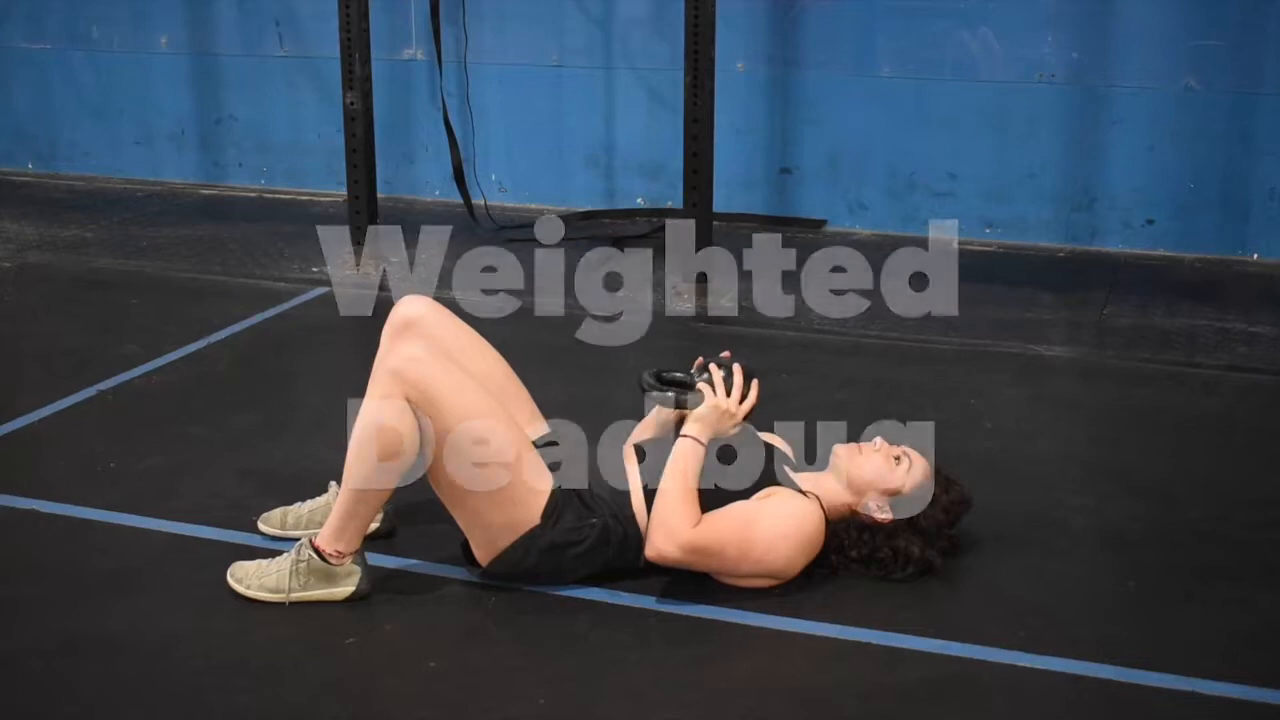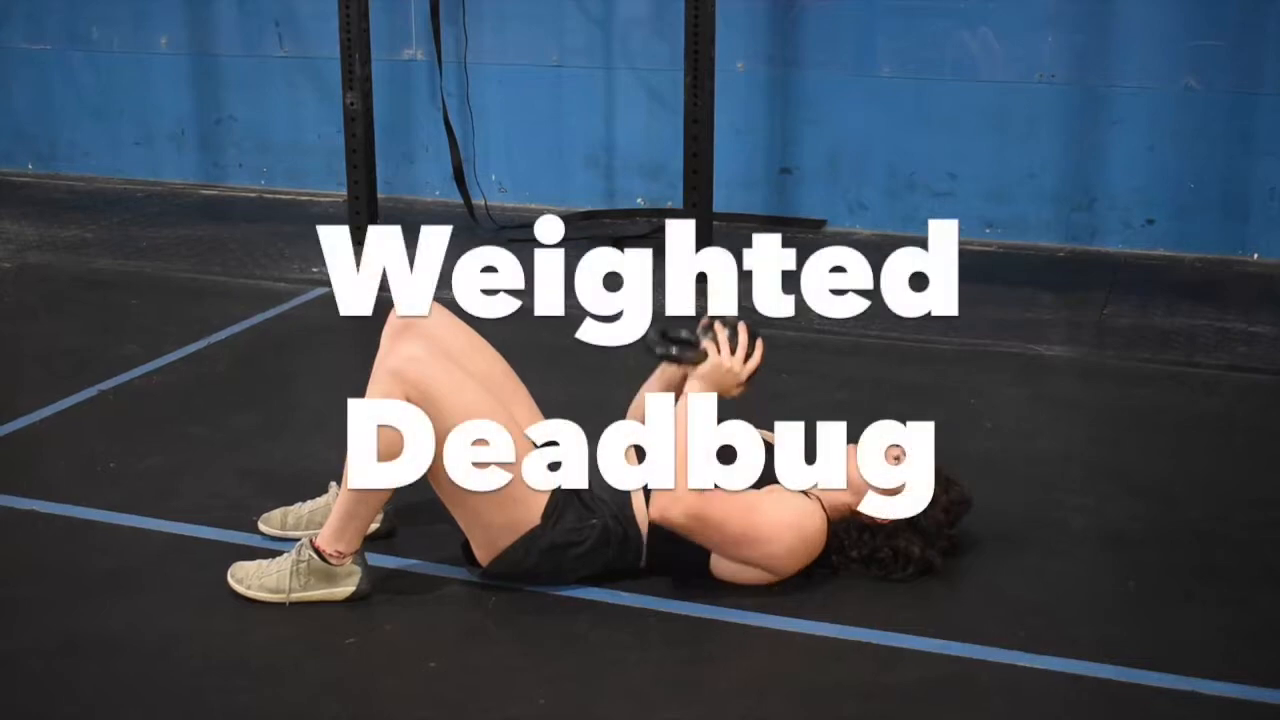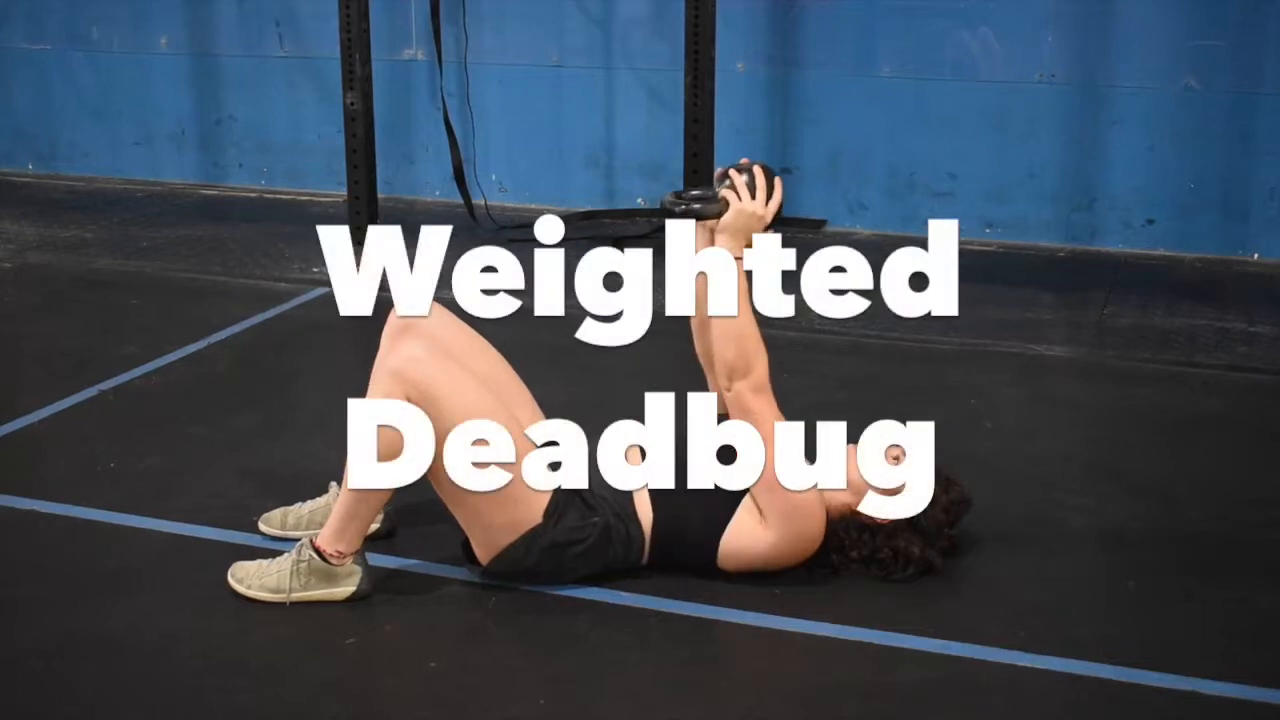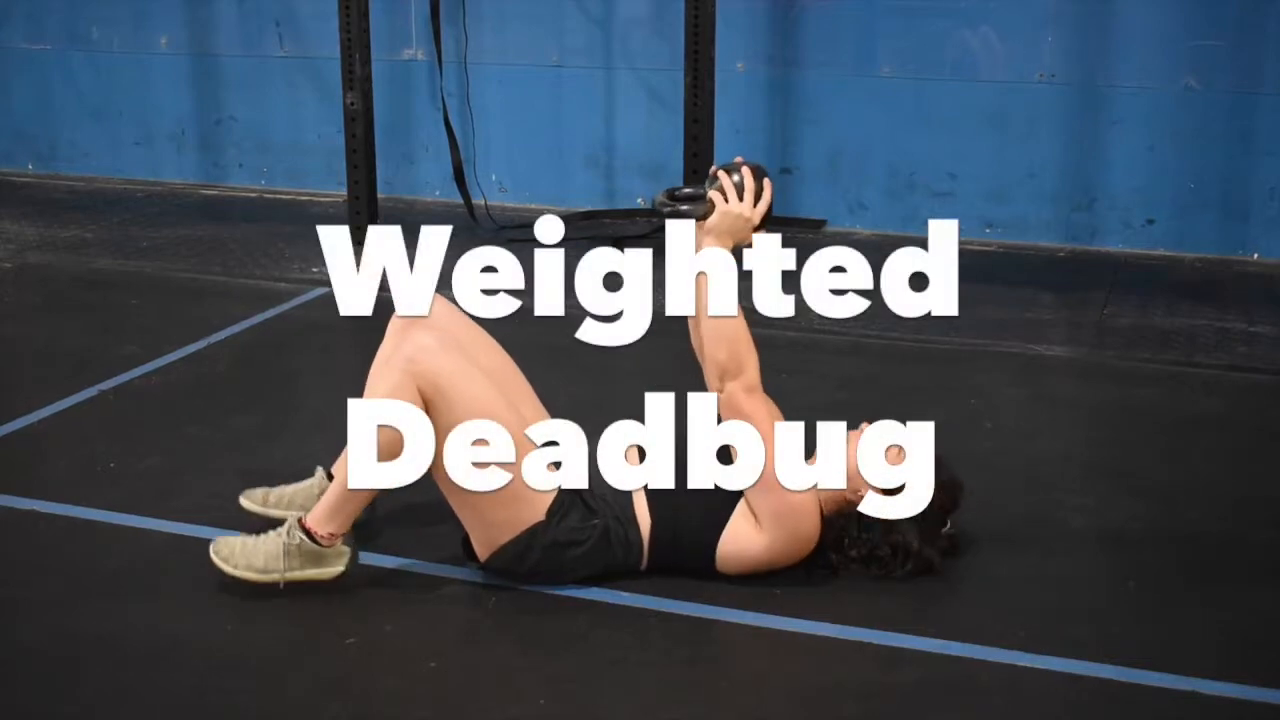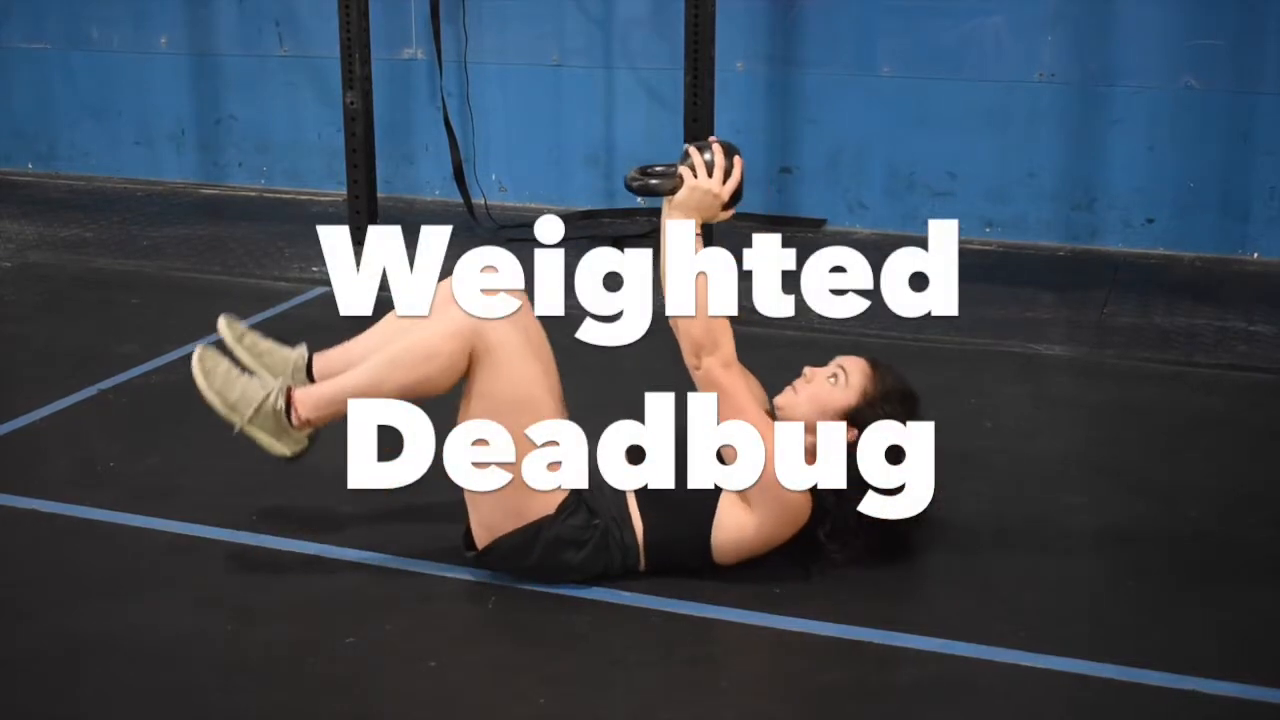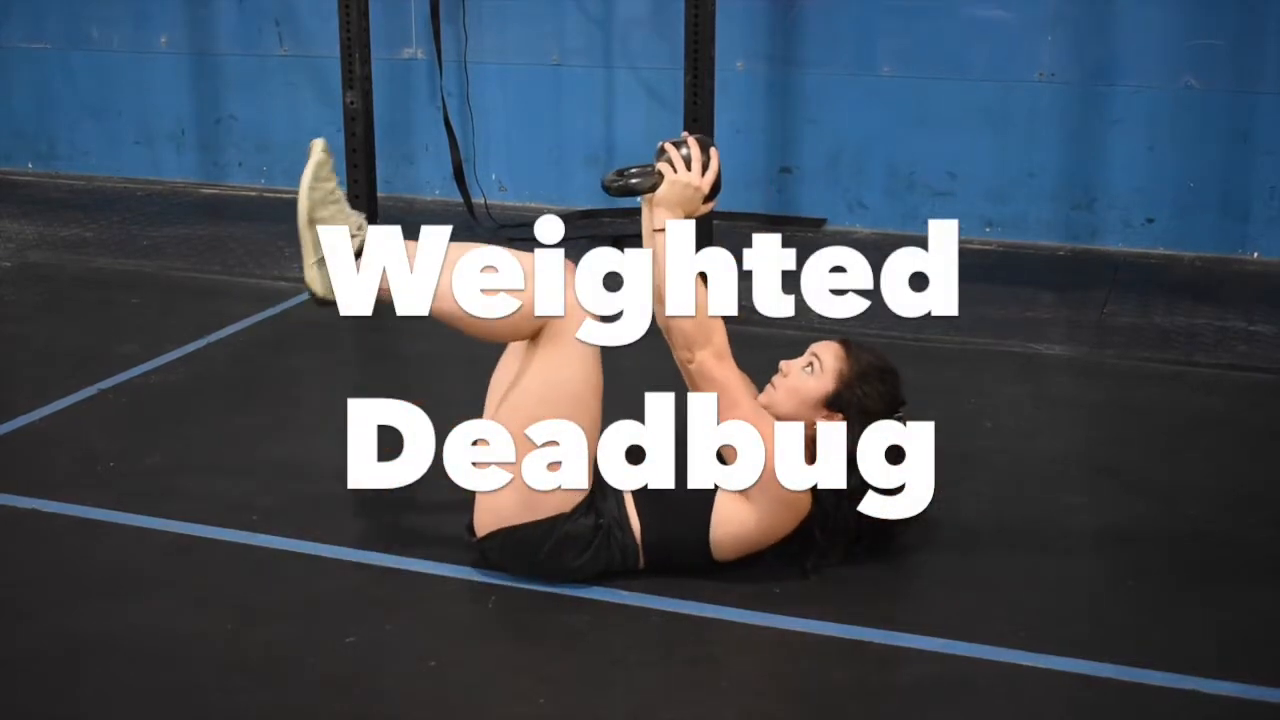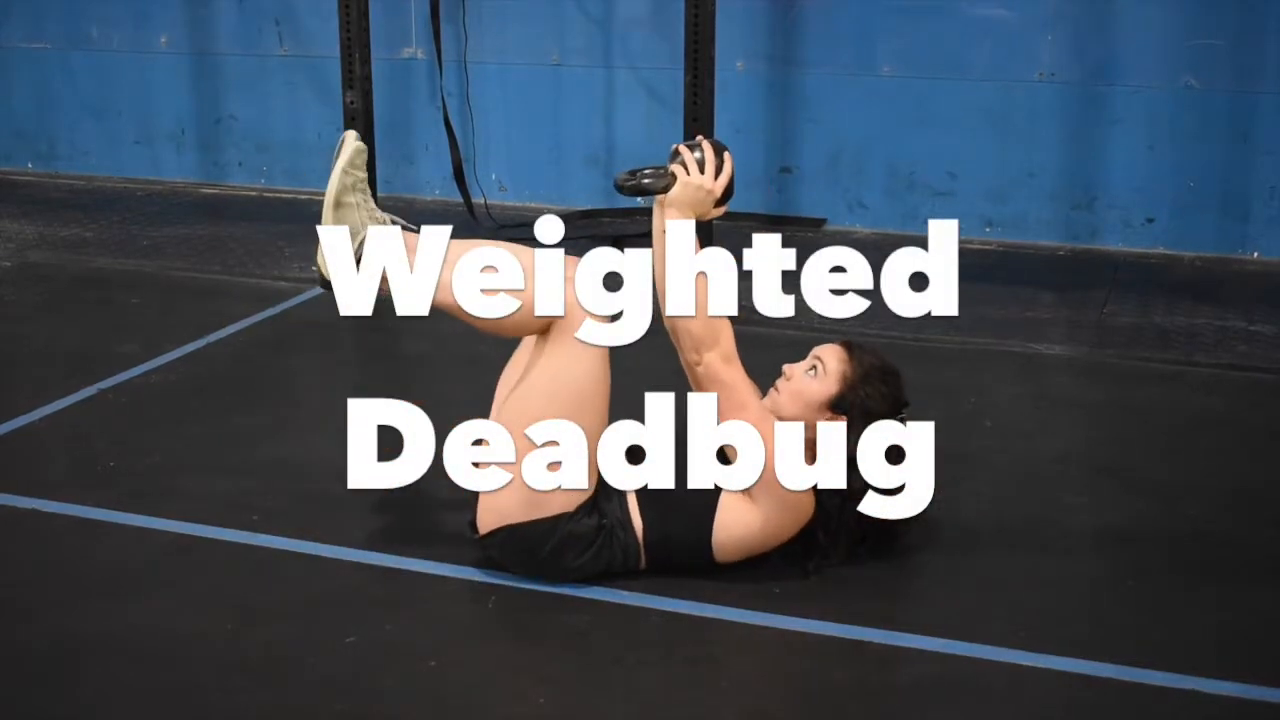
dt=0.4s
person 1, frame 1
left shoulder: (797, 528)
right shoulder: (783, 463)
left elbow: (666, 541)
left wrist: (696, 431)
right wrist: (676, 404)
left hip: (548, 531)
right hip: (560, 461)
left knee: (407, 368)
right knee: (415, 315)
left ankle: (330, 558)
right ankle: (357, 499)
person 1, frame 2
left shoulder: (798, 530)
left elbow: (673, 506)
left wrist: (702, 391)
right wrist: (680, 373)
left hip: (549, 531)
left knee: (408, 366)
right knee: (415, 318)
left ankle: (331, 558)
right ankle: (356, 500)
person 1, frame 3
left shoulder: (798, 524)
left elbow: (742, 384)
right elbow: (716, 357)
left wrist: (733, 246)
right wrist: (708, 239)
left hip: (553, 532)
right hip: (564, 476)
left knee: (407, 367)
right knee: (414, 320)
left ankle: (330, 558)
right ankle: (357, 498)
person 1, frame 4
left shoulder: (794, 526)
right shoulder: (786, 468)
left elbow: (736, 386)
right elbow: (715, 364)
left wrist: (719, 247)
right wrist: (700, 240)
left hip: (551, 534)
right hip: (561, 483)
left knee: (420, 358)
right knee: (422, 313)
left ankle: (318, 538)
right ankle: (341, 484)
person 1, frame 5
left shoulder: (785, 496)
right shoulder: (766, 445)
left elbow: (711, 362)
right elbow: (706, 346)
left wrist: (687, 224)
right wrist: (679, 221)
left hip: (551, 537)
right hip: (561, 493)
left knee: (485, 320)
left ankle: (292, 411)
right ankle: (305, 374)
person 1, frame 6
left shoulder: (784, 489)
right shoulder: (766, 440)
left elbow: (700, 356)
right elbow: (687, 332)
left wrist: (667, 219)
right wrist: (659, 217)
left hip: (544, 534)
right hip: (552, 505)
left knee: (560, 297)
right knee: (553, 283)
right ankle: (362, 253)
person 1, frame 7
left shoulder: (788, 493)
right shoulder: (772, 448)
left elbow: (707, 357)
right elbow: (695, 343)
left wrist: (679, 221)
right wrist: (669, 217)
left hip: (546, 533)
right hip: (553, 504)
left knee: (572, 295)
right knee: (571, 285)
